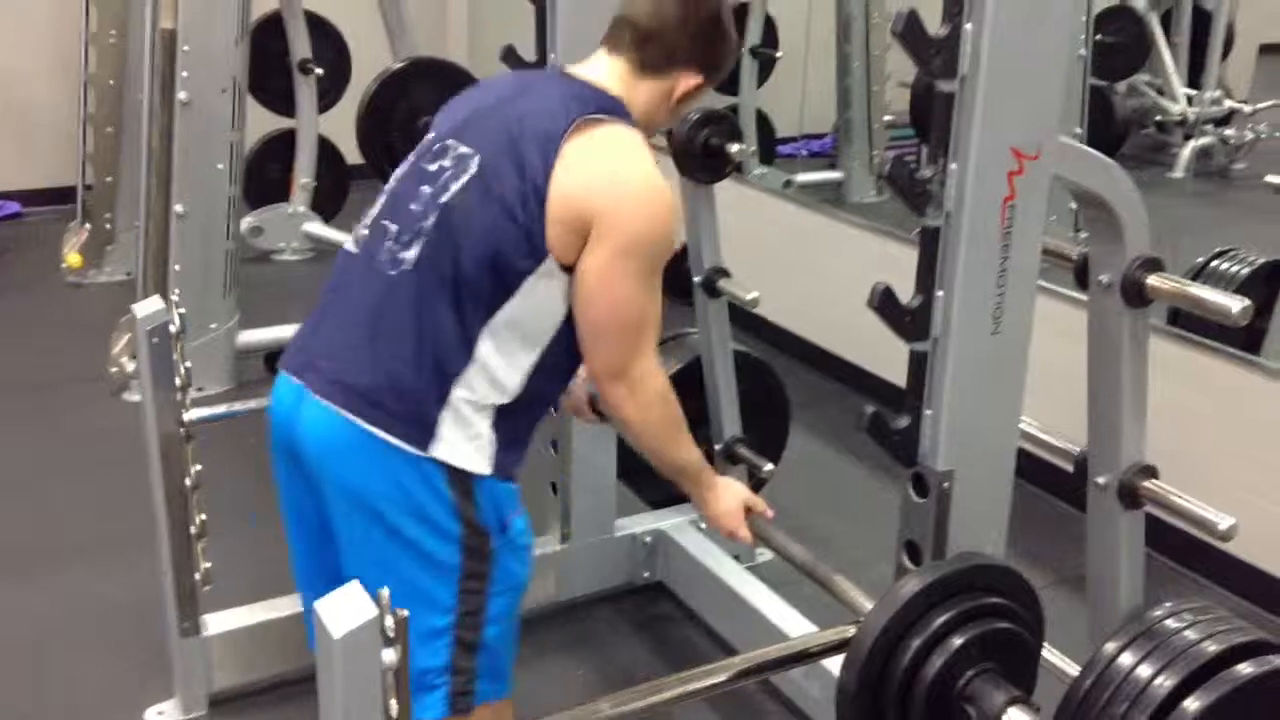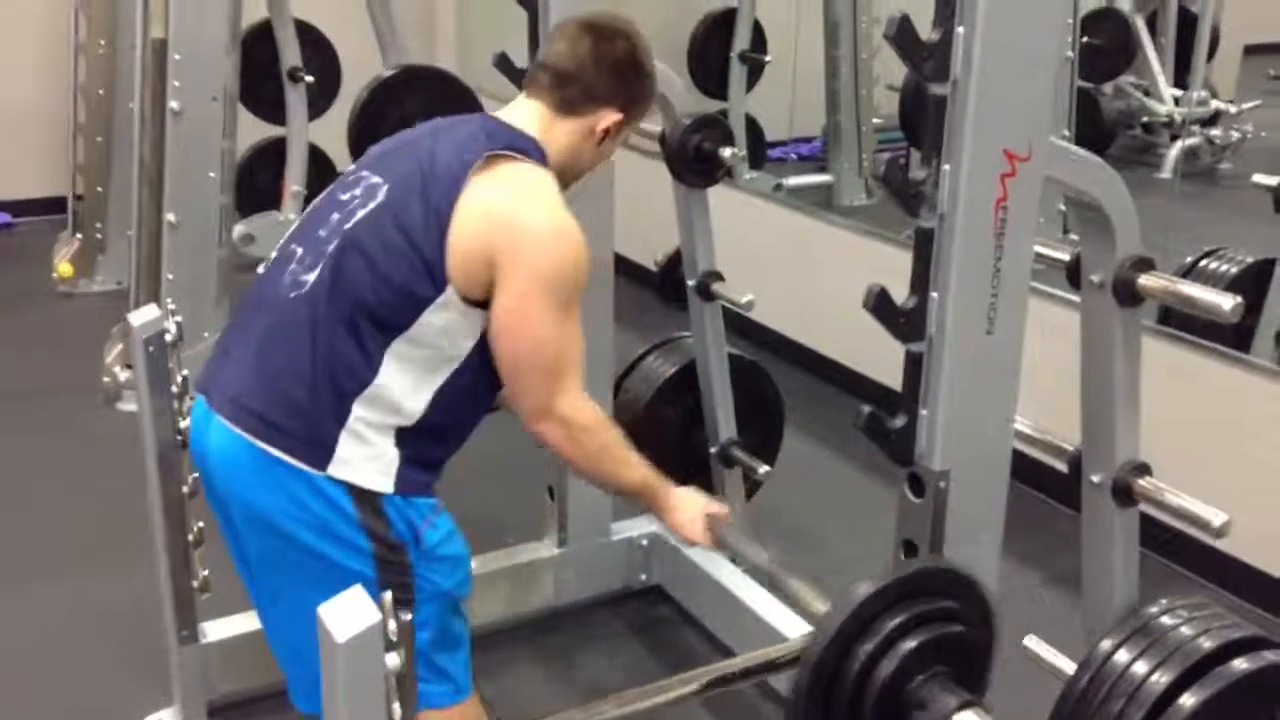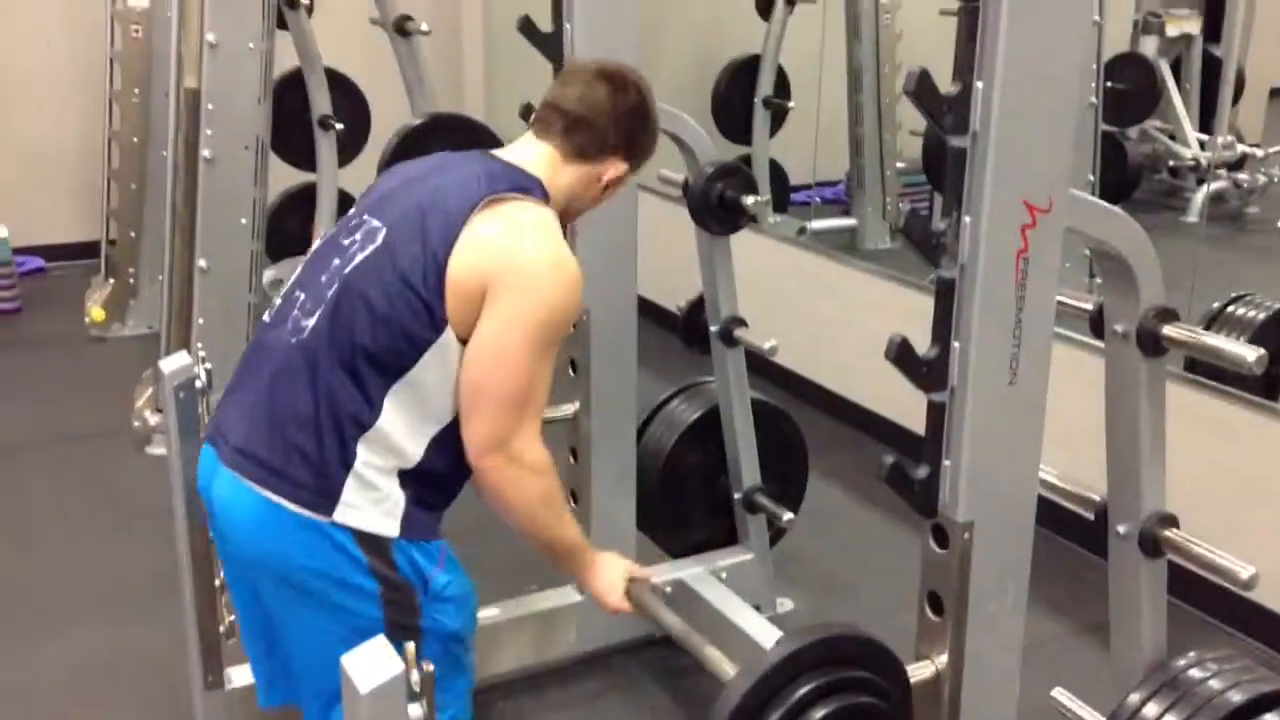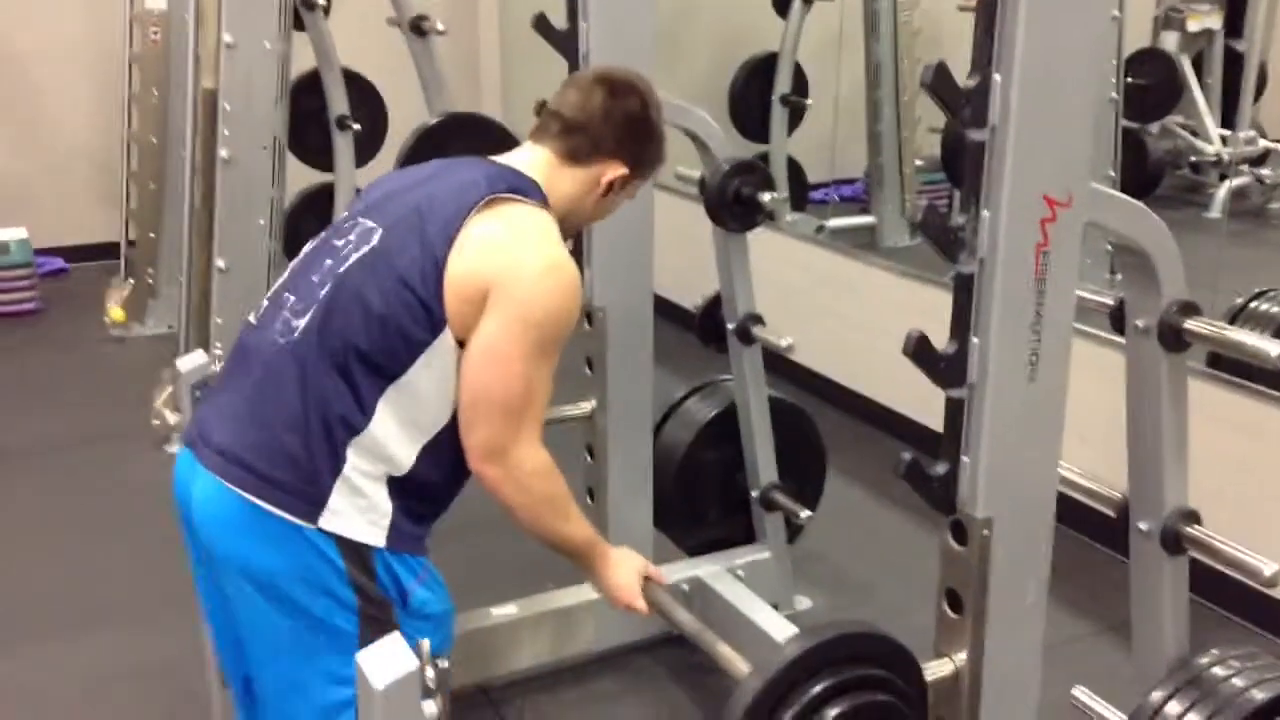
dt=0.5s
person 1, frame 1
left shoulder: (494, 97)
right shoulder: (627, 182)
right elbow: (623, 375)
left wrist: (557, 377)
right wrist: (705, 486)
left hip: (306, 397)
right hip: (410, 447)
person 1, frame 2
left shoulder: (432, 141)
right shoulder: (534, 221)
right elbow: (552, 412)
left wrist: (510, 385)
right wrist: (664, 498)
left hip: (227, 420)
right hip: (317, 463)
person 1, frame 3
left shoulder: (426, 173)
right shoulder: (534, 256)
right elbow: (499, 449)
right wrist: (586, 564)
left hip: (234, 469)
right hip: (324, 513)
person 1, frame 4
left shoulder: (428, 180)
right shoulder: (533, 261)
right elbow: (499, 454)
right wrist: (600, 559)
left hip: (215, 470)
right hip: (309, 516)
